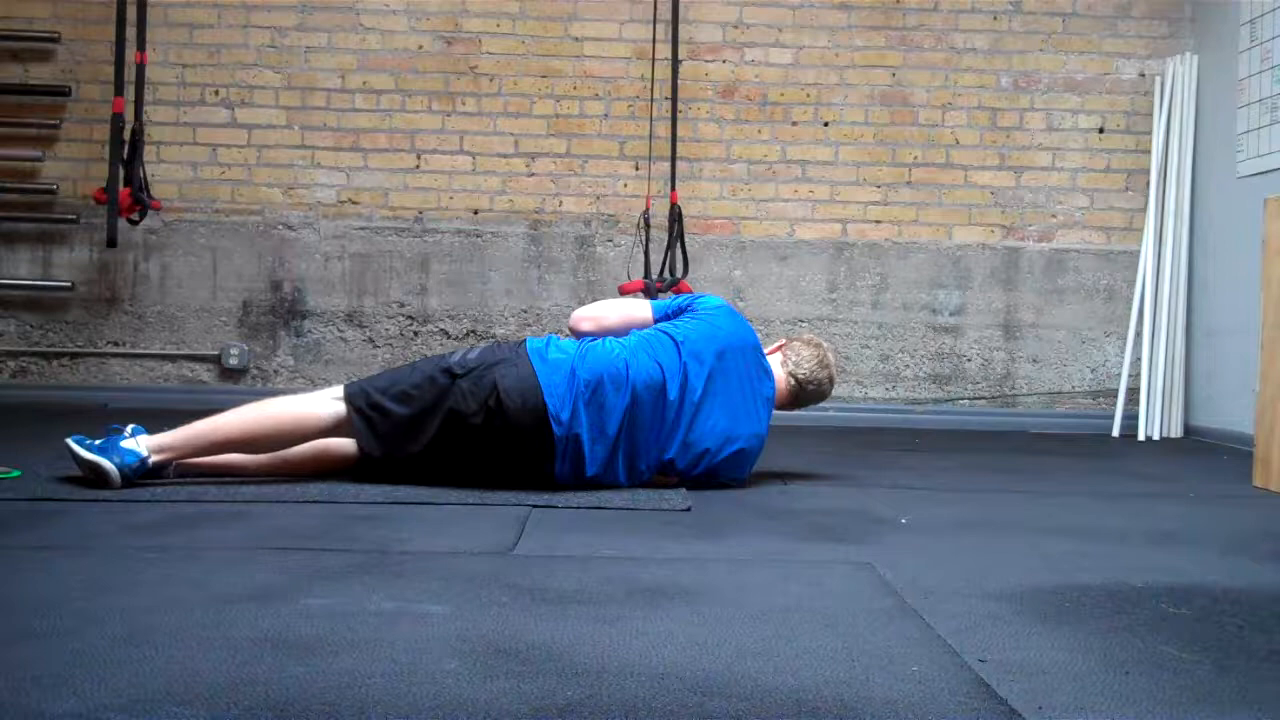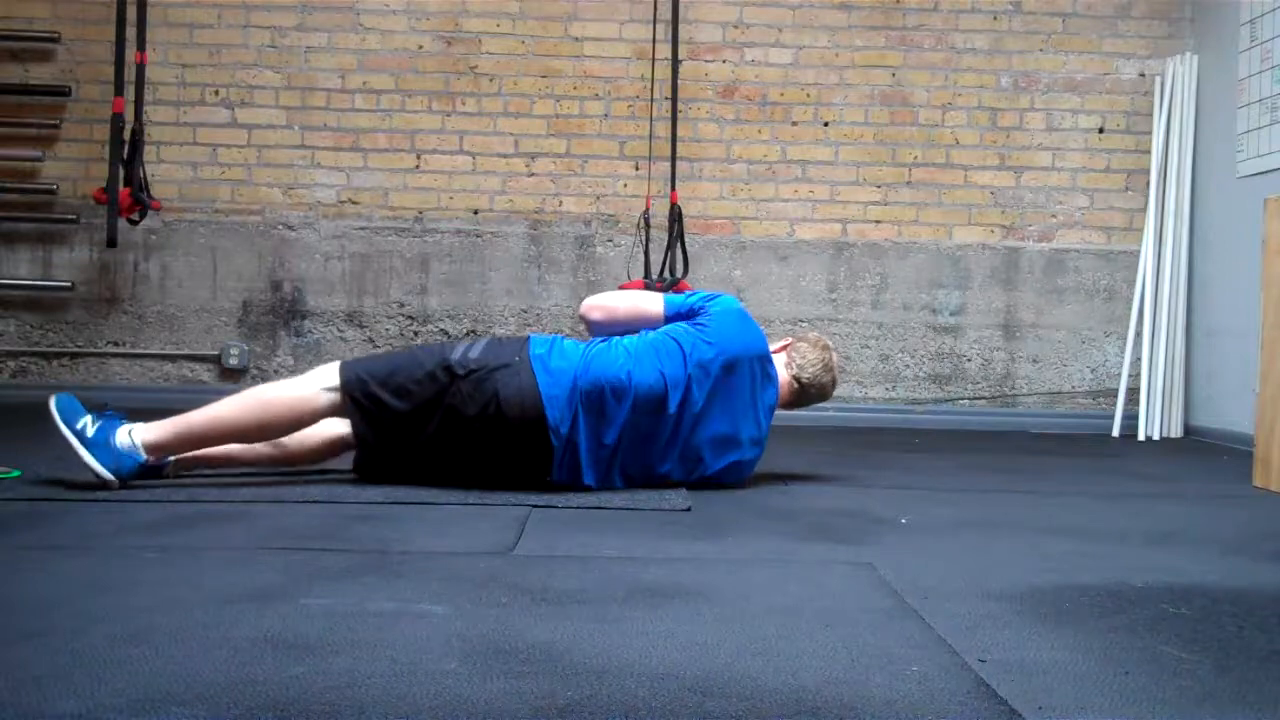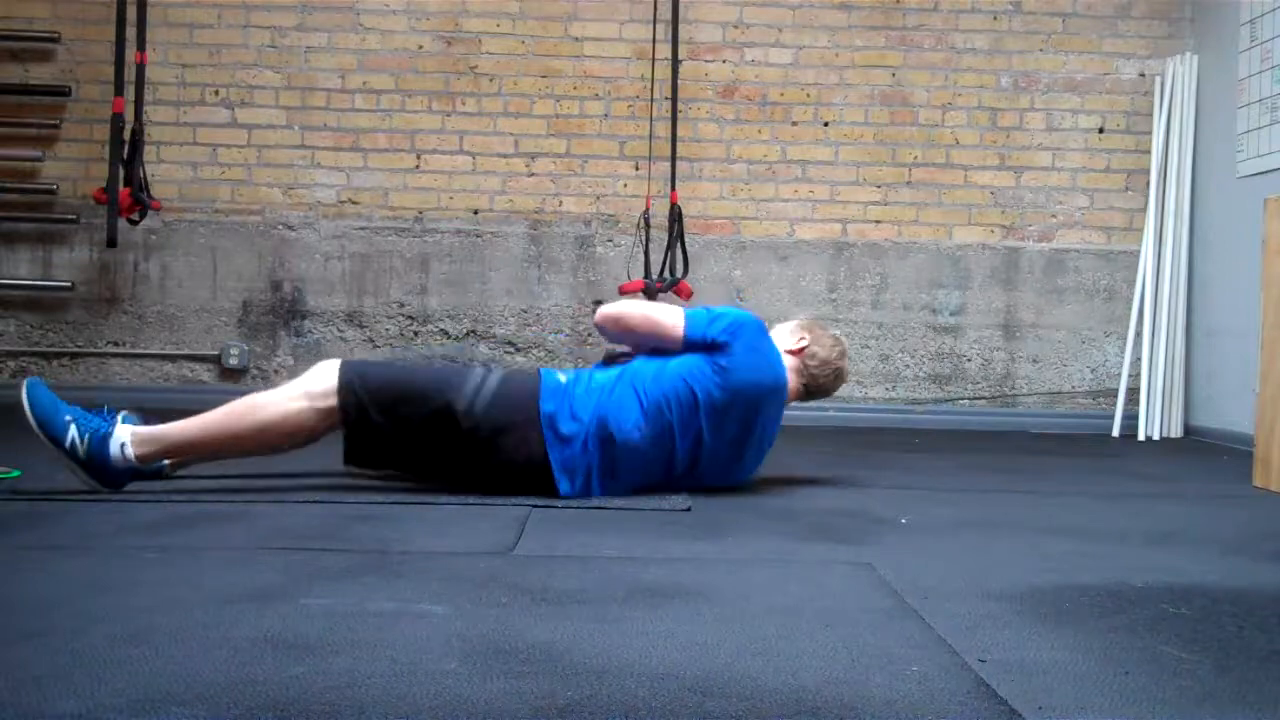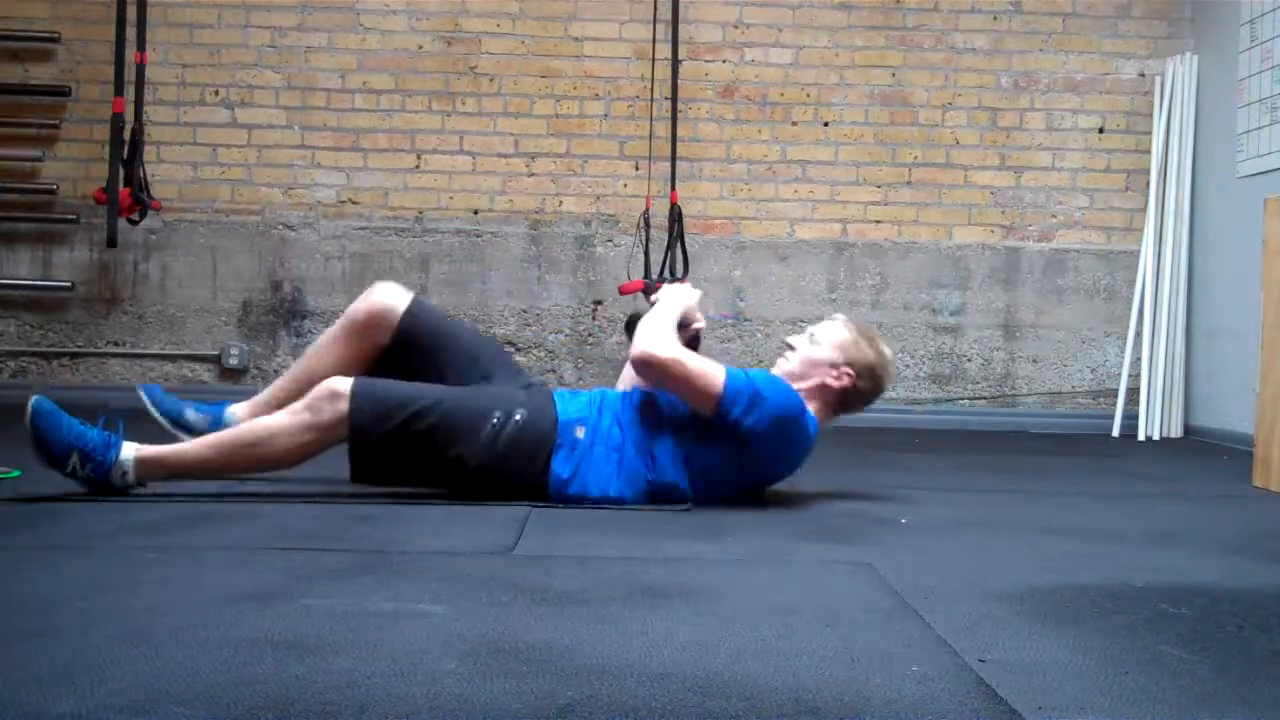
dt=0.4s
person 1, frame 1
left shoulder: (722, 318)
right shoulder: (744, 448)
left elbow: (585, 320)
right elbow: (654, 464)
left hip: (526, 381)
right hip: (547, 458)
left knee: (334, 409)
right knee: (347, 449)
left ankle: (143, 451)
right ankle: (156, 457)
person 1, frame 2
left shoulder: (732, 321)
right shoulder: (741, 451)
left elbow: (596, 308)
right elbow: (656, 461)
left hip: (528, 381)
right hip: (548, 458)
left knee: (332, 388)
right knee: (344, 431)
left ankle: (132, 441)
right ankle: (160, 455)
person 1, frame 3
left shoulder: (747, 343)
right shoulder: (743, 445)
left elbow: (614, 315)
left wrist: (645, 328)
left hip: (542, 422)
right hip: (550, 461)
left knee: (327, 387)
right knee: (348, 381)
left ankle: (123, 446)
right ankle: (156, 446)
person 1, frame 4
left shoulder: (781, 420)
right shoulder: (771, 412)
left elbow: (651, 357)
left wrist: (666, 308)
right wrist: (665, 319)
left hip: (550, 452)
right hip: (549, 412)
left knee: (332, 406)
right knee: (380, 305)
left ankle: (123, 463)
right ankle: (235, 417)
